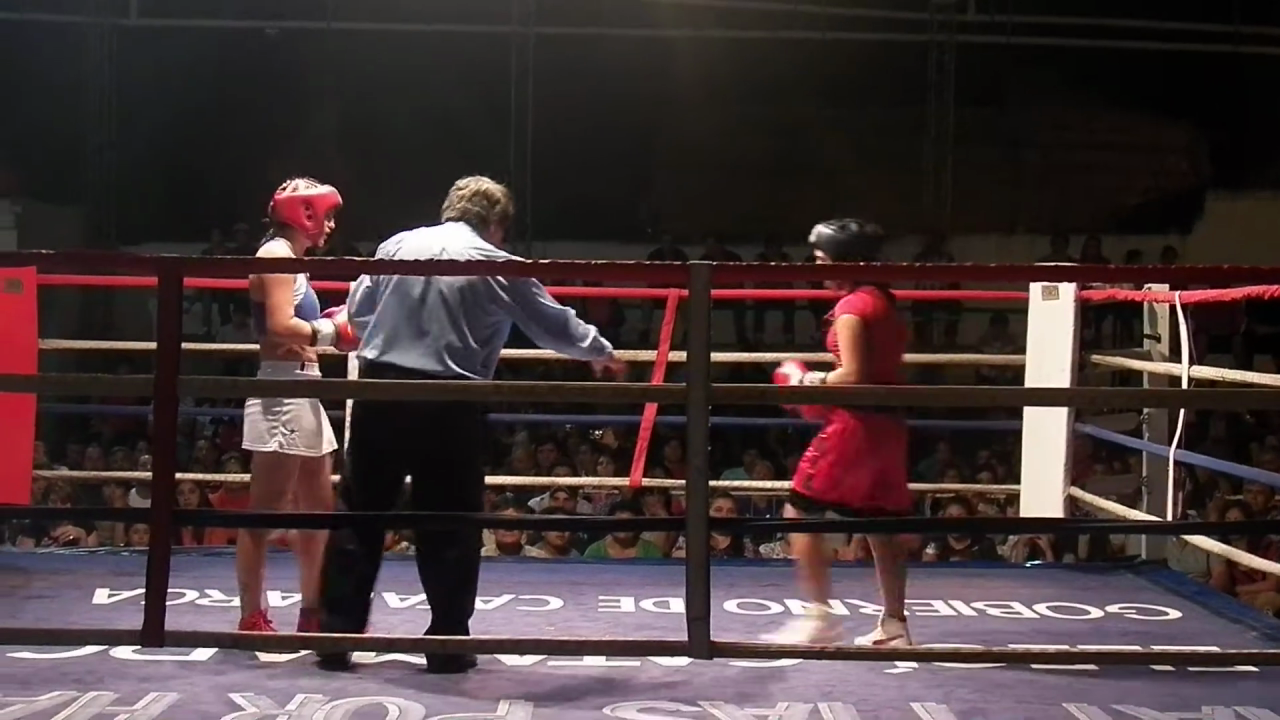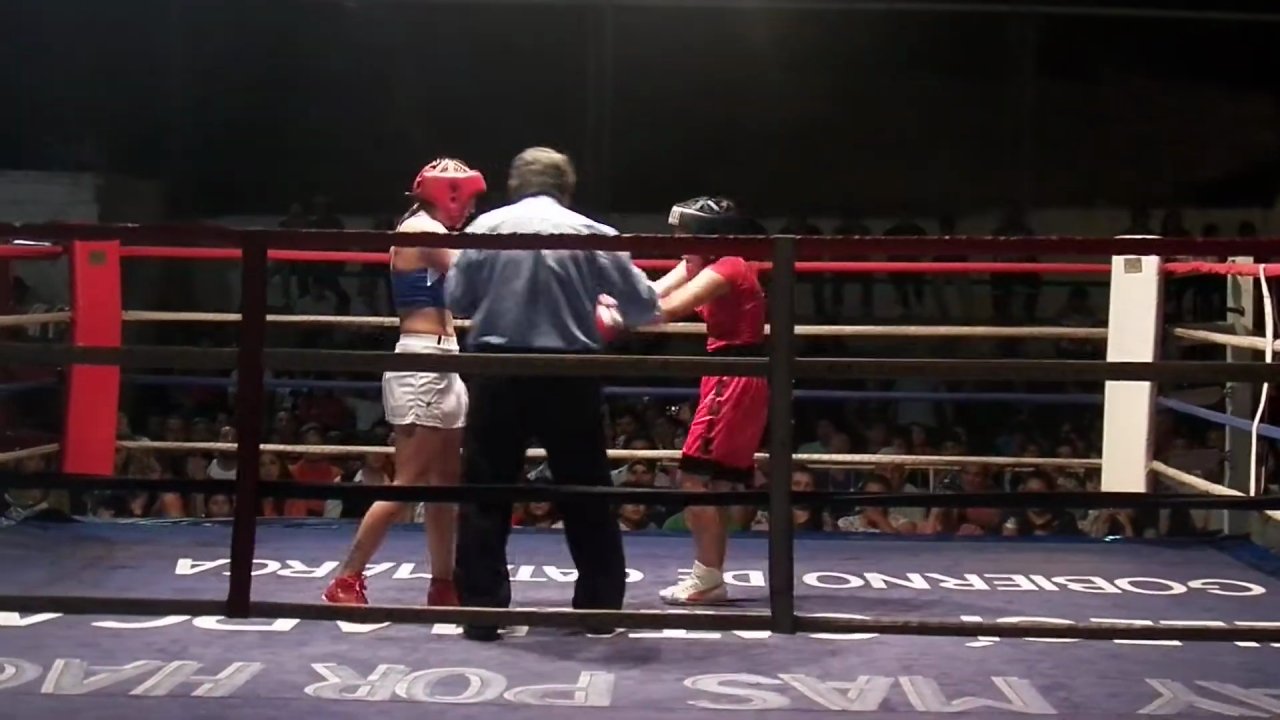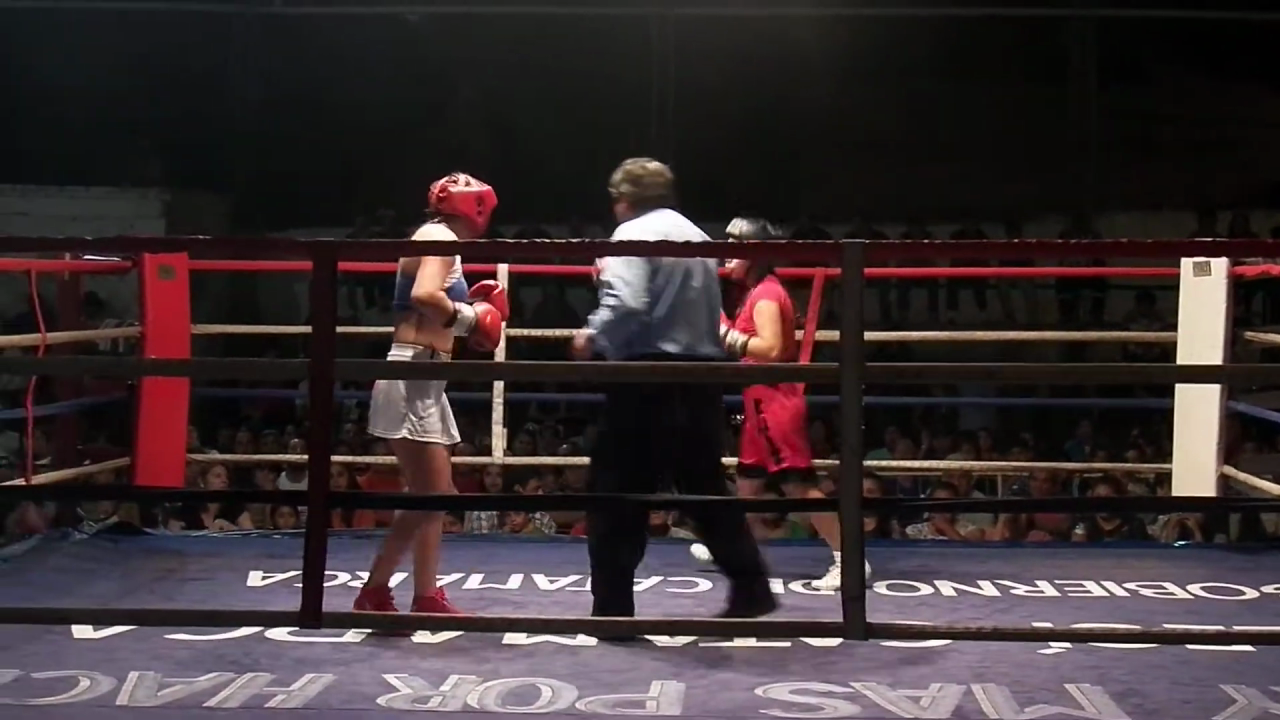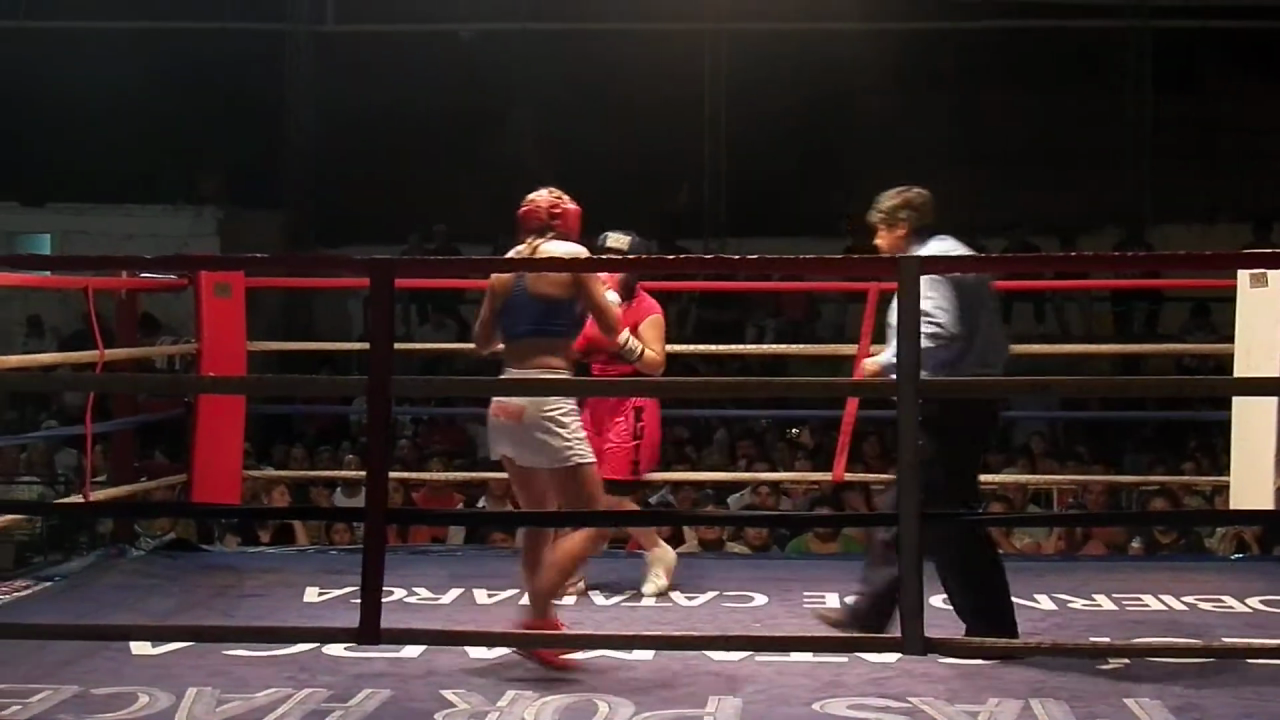
dt=1s
person 1, frame 1
left shoulder: (397, 245)
right shoulder: (499, 268)
left elbow: (358, 312)
right elbow: (559, 327)
right wrist: (602, 352)
left hip: (380, 394)
right hip: (449, 406)
left knee: (359, 514)
right knee: (450, 526)
left ankle: (337, 633)
right ankle: (448, 641)
person 1, frame 2
left shoulder: (484, 229)
right shoulder: (593, 235)
left elbow: (458, 301)
right elbow: (641, 305)
right wrist: (599, 308)
left hip: (499, 377)
right hip: (568, 380)
left knee: (486, 497)
right knee: (587, 498)
left ankle: (482, 611)
right ankle: (600, 606)
person 1, frame 3
left shoulder: (633, 234)
right shoulder: (698, 238)
left elbow: (626, 304)
left wrist: (592, 337)
left hip: (646, 380)
right hip: (699, 379)
left knee: (614, 495)
right knee: (707, 492)
left ankle: (612, 610)
right ankle: (751, 590)
person 1, frame 4
right shoulder: (950, 255)
left elbow: (937, 334)
right elbow: (962, 334)
left wrist: (885, 363)
left hip: (948, 405)
right hip: (962, 401)
left knee: (946, 517)
left ankle: (990, 624)
right ankle: (871, 610)
person 2, frame 1
left shoulder: (290, 260)
right shoulder: (276, 255)
left elbow: (298, 328)
right elbow: (280, 327)
left wrist: (333, 323)
right wrist: (332, 330)
left hip: (302, 392)
right hip: (283, 392)
left knee: (318, 506)
right knee: (265, 510)
left ankle: (313, 613)
right ankle: (252, 620)
person 2, frame 2
left shoulder: (420, 233)
right shoulder: (425, 230)
left hip: (434, 362)
left knee: (445, 480)
right knee: (409, 481)
left ankle: (444, 585)
right ankle: (347, 581)
person 2, frame 3
left shoulder: (435, 241)
right shoulder: (439, 239)
right elbow: (424, 296)
left wrist: (465, 309)
right wrist: (469, 318)
left hip: (424, 379)
right hip: (412, 375)
left knee: (437, 496)
right knee: (430, 497)
left ankle: (426, 596)
right ankle: (375, 591)
person 2, frame 4
left shoulder: (503, 268)
right shoulder: (572, 256)
left elbow: (482, 340)
right elbow: (613, 327)
right wrist: (631, 345)
left hip: (508, 398)
right hip: (547, 400)
left knee: (540, 522)
right knee: (593, 521)
left ankle: (543, 624)
right ankle: (535, 623)
person 3, frame 1
left shoulder: (852, 307)
right shoulder: (886, 304)
left elbow: (852, 376)
left wrist: (805, 382)
right wrist: (820, 381)
left hip: (855, 423)
right hip: (887, 423)
left knee: (800, 513)
right knee: (881, 529)
left ankle: (818, 617)
right ankle: (893, 627)
person 3, frame 2
left shoulder: (727, 271)
right shoulder: (700, 266)
left elbow: (669, 308)
right elbow: (651, 293)
left hip: (736, 379)
right hip: (728, 378)
left knee: (695, 473)
right knee: (714, 479)
left ankle: (708, 577)
right ankle: (709, 574)
person 3, frame 3
left shoulder: (766, 296)
right shoulder: (757, 292)
left elbow: (770, 351)
left wrist: (726, 335)
right wrist: (727, 338)
left hip: (773, 396)
right hip: (763, 396)
left knee: (796, 482)
right knee: (748, 478)
left ankle: (847, 560)
person 3, frame 4
left shoulder: (646, 308)
left elbow: (656, 365)
right wrist: (582, 342)
left hip: (632, 405)
right hip: (598, 402)
left knee: (610, 496)
left ankle: (659, 554)
right ankle: (571, 574)
